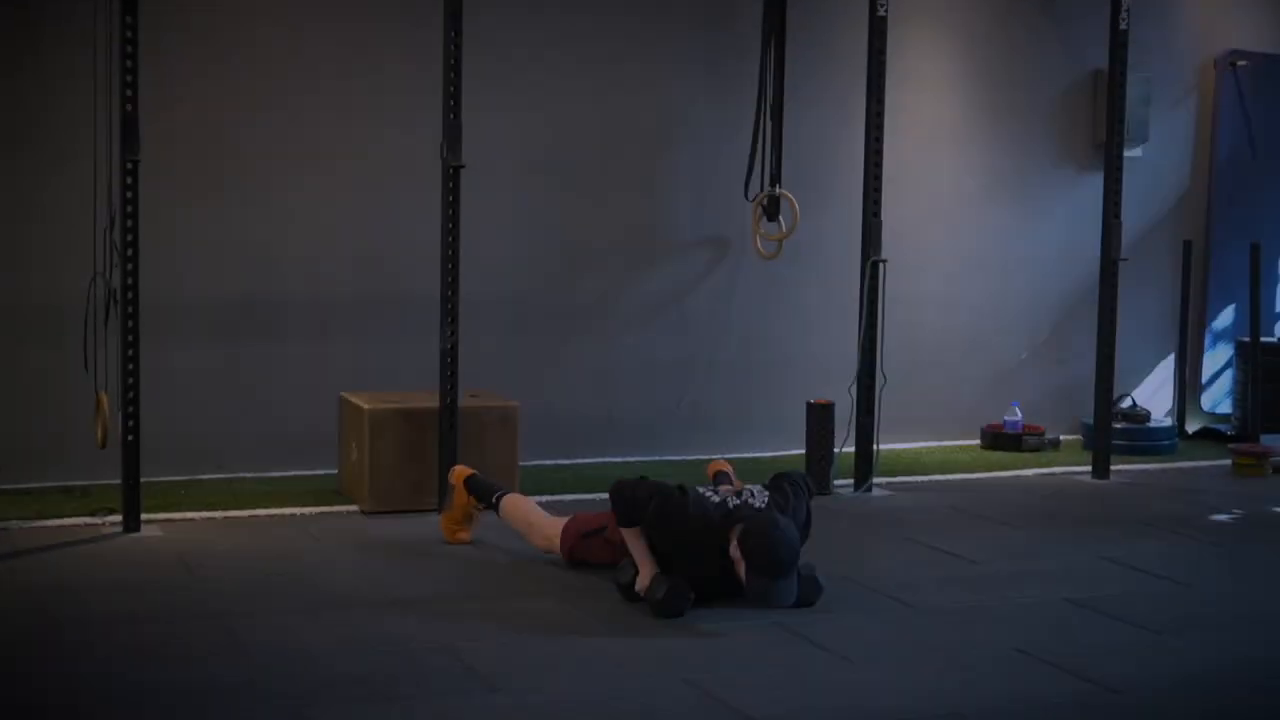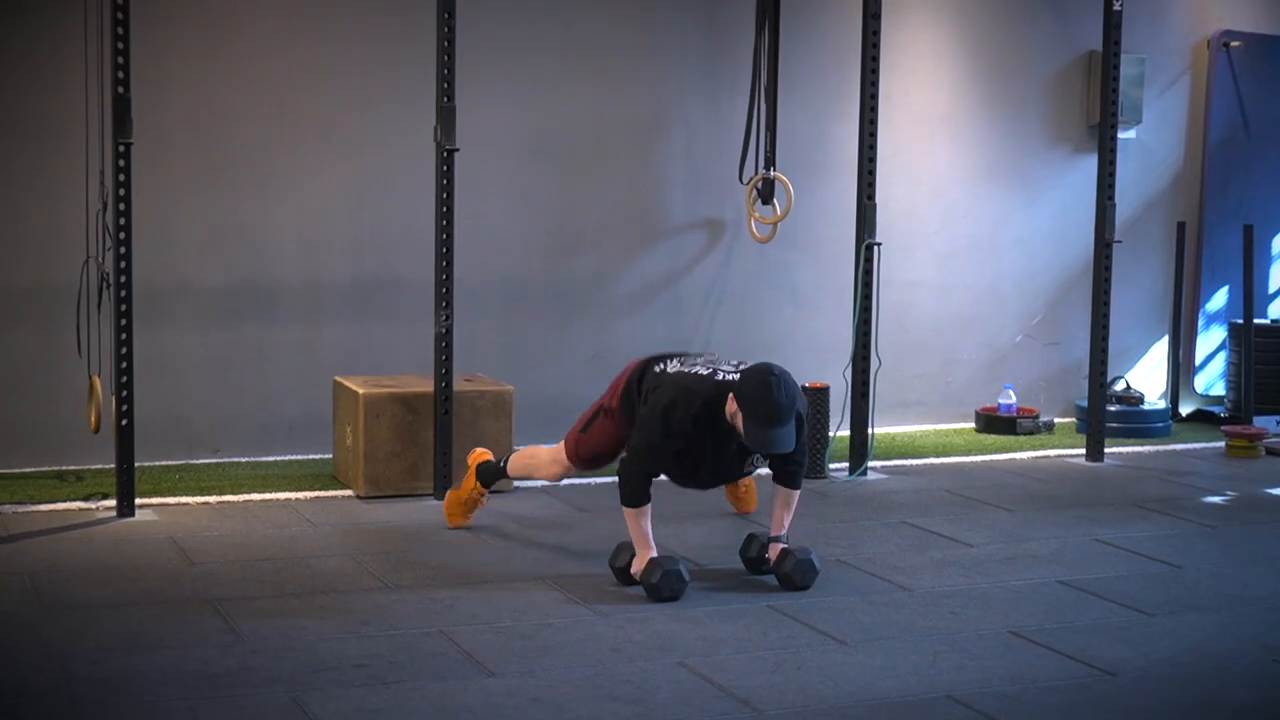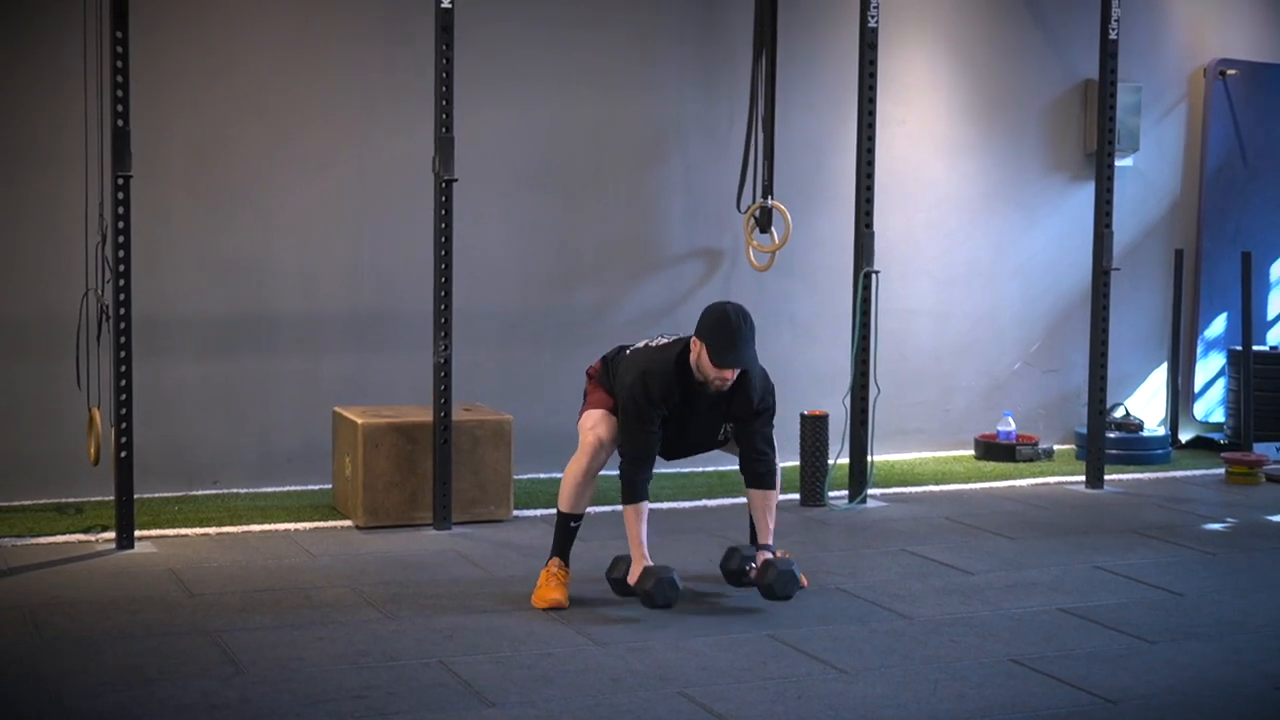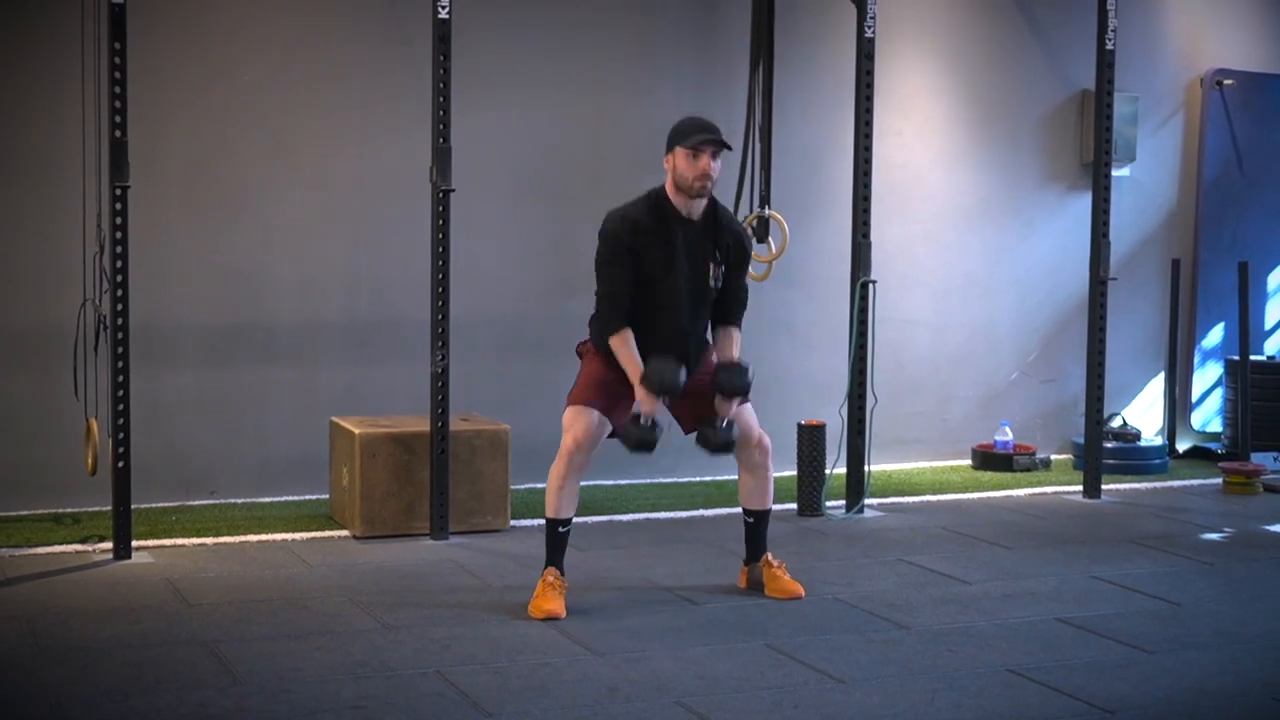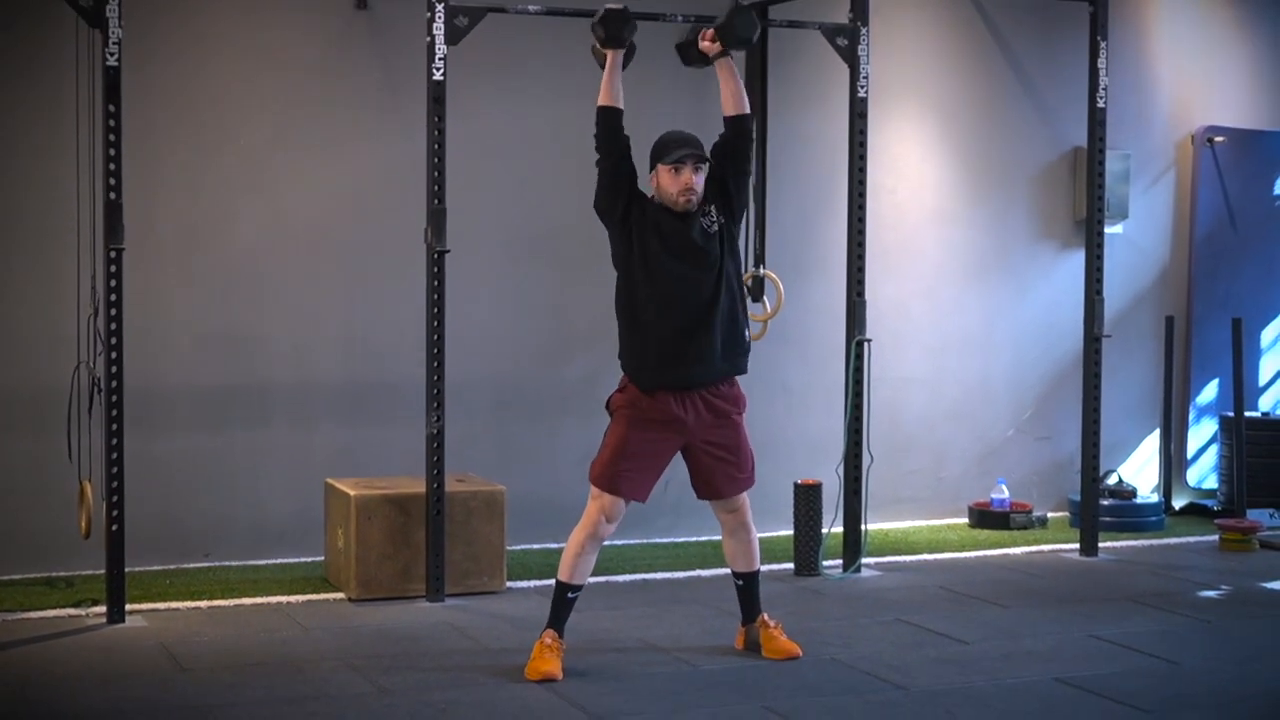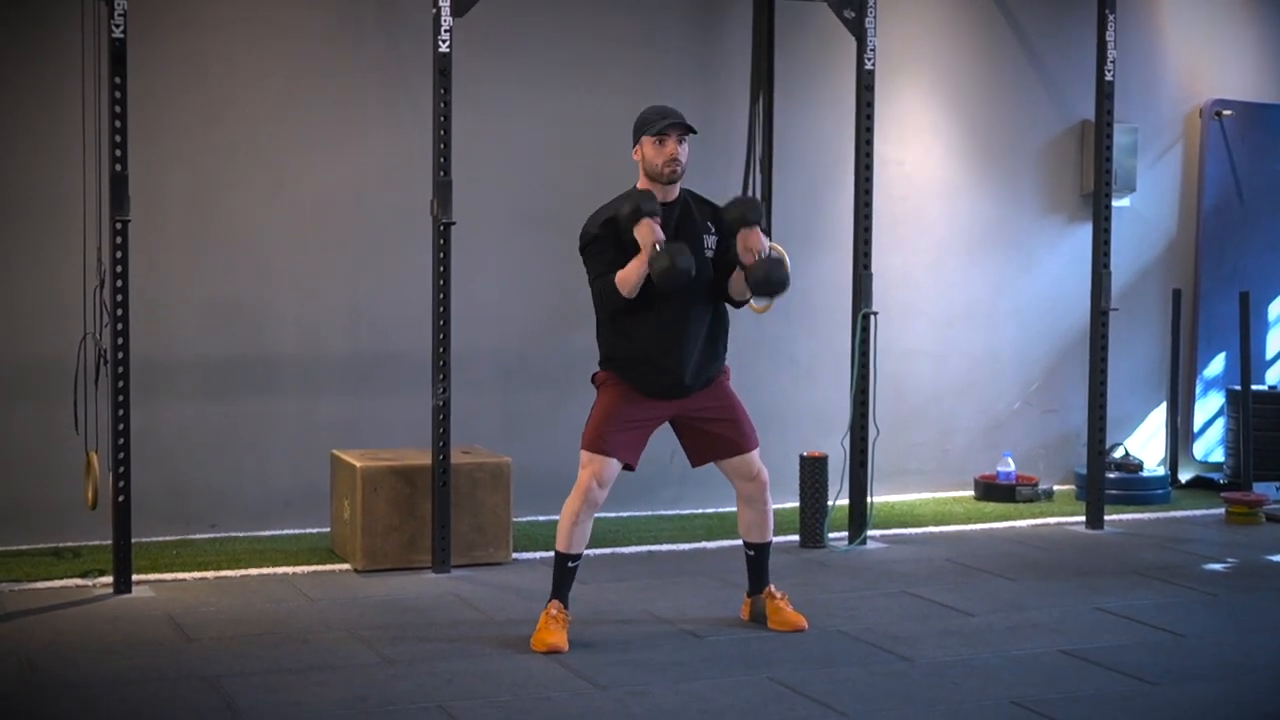
dt=0.7s
person 1, frame 1
left shoulder: (788, 518)
right shoulder: (689, 522)
left elbow: (791, 483)
right elbow: (623, 494)
right wrist: (647, 567)
right hip: (644, 529)
right knee: (549, 534)
left ankle: (723, 479)
right ankle: (472, 486)
person 1, frame 2
left shoulder: (787, 410)
right shoulder: (683, 402)
left elbow: (791, 471)
right elbow: (634, 473)
left wrist: (778, 539)
right wrist: (644, 551)
right hip: (640, 390)
right knee: (559, 464)
left ankle: (732, 470)
right ankle: (485, 471)
person 1, frame 3
left shoulder: (754, 384)
right shoulder: (650, 376)
left elbow: (756, 465)
right elbow: (636, 468)
left wrist: (766, 549)
right wrist: (639, 558)
right hip: (615, 389)
left knee: (764, 453)
right knee: (594, 447)
left ankle: (760, 554)
right ankle: (557, 565)
person 1, frame 4
left shoulder: (730, 234)
right shoulder: (628, 224)
left elbow: (728, 313)
right elbow: (613, 314)
right wrist: (640, 381)
left hip: (690, 358)
right hip: (617, 353)
left knee: (756, 444)
right knee: (575, 444)
left ankle: (757, 564)
right ankle: (552, 574)
person 1, frame 5
left shoulder: (721, 211)
right shoulder: (630, 218)
left elbow: (739, 135)
right elbow: (610, 143)
left wrist: (722, 60)
right wrist: (613, 60)
left hip: (716, 398)
right hip: (647, 400)
left knee: (736, 512)
right knee: (601, 517)
left ankle: (754, 624)
right ankle: (552, 635)
person 1, frame 6
left shoulder: (712, 217)
right shoulder: (610, 221)
left elbow: (734, 293)
right elbow: (609, 298)
left wrist: (750, 261)
right wrist: (645, 256)
left hip: (703, 378)
right hip: (631, 380)
left knee: (755, 480)
right knee: (591, 485)
left ankle: (760, 596)
right ankle: (556, 608)
